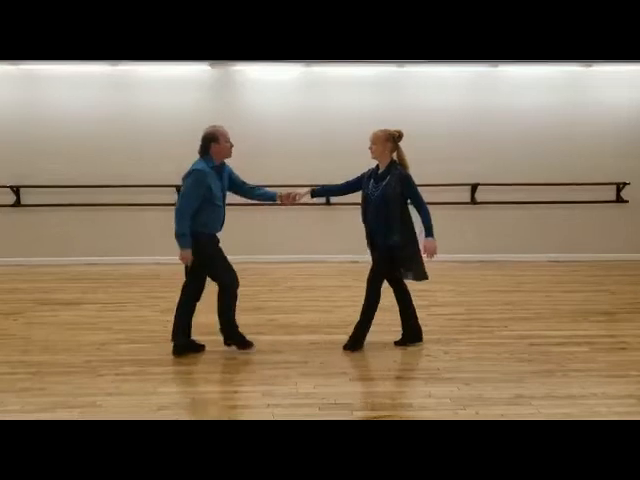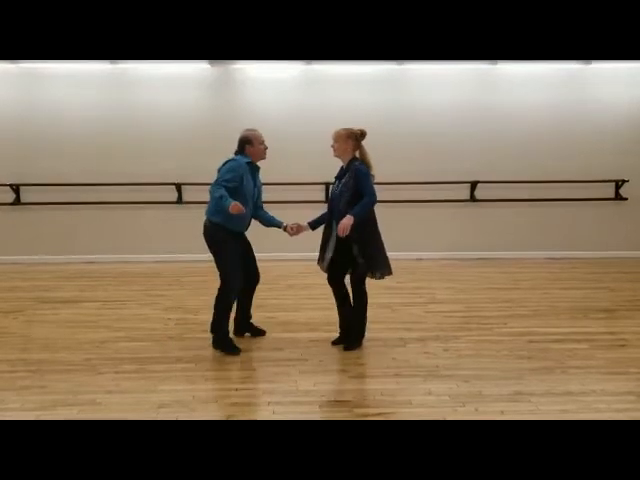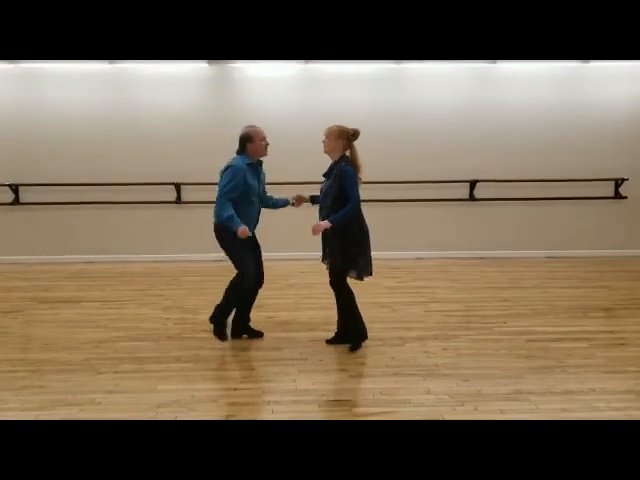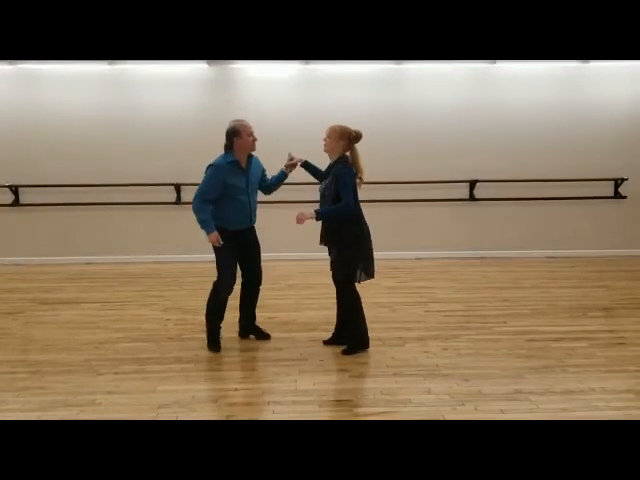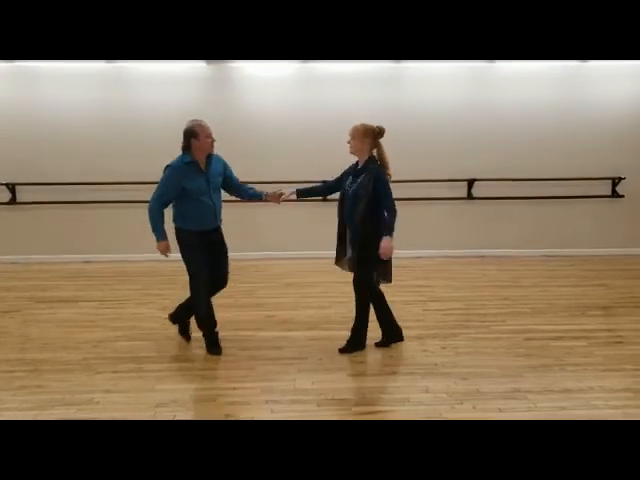
dt=0.7s
person 1, frame 1
left shoulder: (223, 170)
right shoulder: (199, 173)
left elbow: (246, 189)
right elbow: (183, 211)
left wrist: (277, 197)
right wrist: (185, 245)
left hip: (204, 237)
right hip: (197, 238)
left knee: (193, 288)
right knee: (229, 281)
left ankle: (181, 341)
right ankle: (230, 333)
person 1, frame 2
left shoulder: (254, 174)
right shoulder: (235, 166)
left elbow: (257, 211)
right elbow: (216, 189)
left wrist: (282, 225)
right wrist: (229, 203)
left hip: (236, 232)
right hip: (219, 231)
left knee: (251, 276)
right knee: (231, 282)
left ankle: (242, 324)
right ankle: (220, 337)
person 1, frame 3
left shoulder: (257, 168)
right shoulder: (237, 168)
left elbow: (262, 199)
right elbow: (222, 201)
left wrist: (288, 201)
right wrist: (237, 225)
left hip: (247, 231)
right hip: (230, 231)
left knee: (257, 278)
right knee: (247, 273)
left ankle: (241, 324)
right ankle: (220, 316)
person 1, frame 4
left shoulder: (255, 163)
right shoulder: (219, 168)
left elbow: (266, 187)
right elbow: (199, 202)
left wrist: (285, 172)
right wrist: (209, 230)
left hip: (247, 232)
right hip: (224, 234)
left knee: (254, 279)
right knee: (225, 282)
left ankle: (247, 325)
right ankle: (213, 332)
person 1, frame 5
left shoulder: (217, 162)
right shoulder: (176, 169)
left elbow: (237, 187)
right elbow: (156, 205)
left wrist: (264, 196)
right wrist: (160, 236)
left hip: (214, 232)
right hip: (190, 236)
left knee: (220, 280)
right knee: (202, 284)
left ankle: (181, 314)
right ankle: (210, 335)
person 2, frame 1
left shoulder: (400, 176)
right shoulder: (370, 175)
left elbow: (421, 206)
right elbow: (342, 188)
left wrist: (429, 236)
right wrist: (309, 192)
left hip: (394, 242)
right hip: (379, 241)
left knee: (373, 283)
right knee: (396, 283)
left ankle: (358, 337)
right ankle: (412, 333)
person 2, frame 2
left shoulder: (359, 170)
right shoulder: (342, 173)
left elbow: (371, 198)
right elbow: (333, 210)
left wrist: (351, 217)
right wrist: (308, 226)
left hip: (359, 237)
right hip: (342, 238)
left knee: (357, 284)
right knee: (334, 278)
left ankle: (357, 335)
right ankle: (347, 330)
person 2, frame 3
left shoulder: (346, 169)
right shoulder: (335, 168)
left elbow: (354, 204)
left wrist: (329, 222)
right wrist: (311, 199)
left hip: (349, 235)
right hip: (338, 236)
left knee: (338, 281)
right knee: (337, 281)
left ankle: (358, 332)
right ankle: (345, 332)
person 2, frame 4
left shoulder: (344, 170)
right shoulder: (336, 167)
left elbow: (348, 206)
left wrist: (314, 214)
right wrist: (303, 164)
left hip: (350, 236)
right hip: (341, 236)
left knee: (346, 284)
right knee: (340, 281)
left ankle: (359, 338)
right ankle: (343, 333)
person 2, frame 5
left shoulder: (377, 172)
right shoulder: (352, 171)
left elbow: (389, 207)
right elbow: (328, 188)
left wrist: (388, 236)
right wrist: (296, 192)
left hip: (372, 239)
right hip: (357, 240)
left knee: (362, 286)
right knee: (368, 285)
left ankle: (357, 340)
right ankle: (392, 332)
